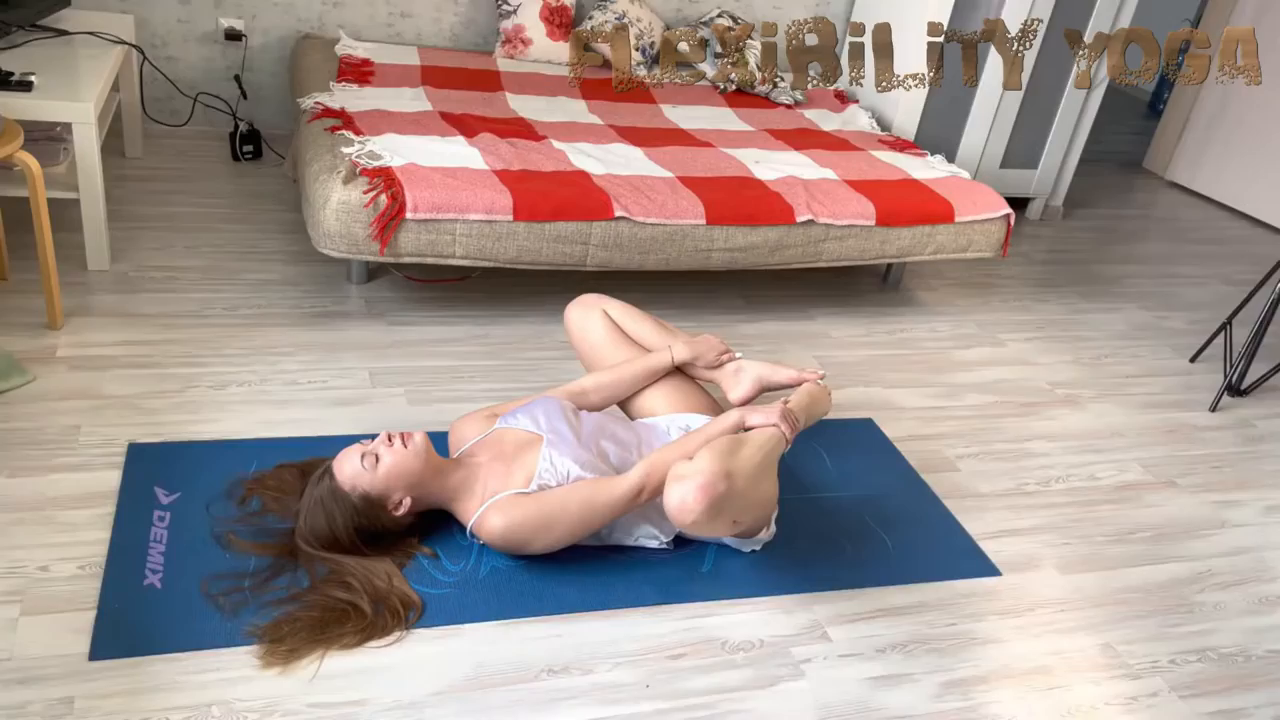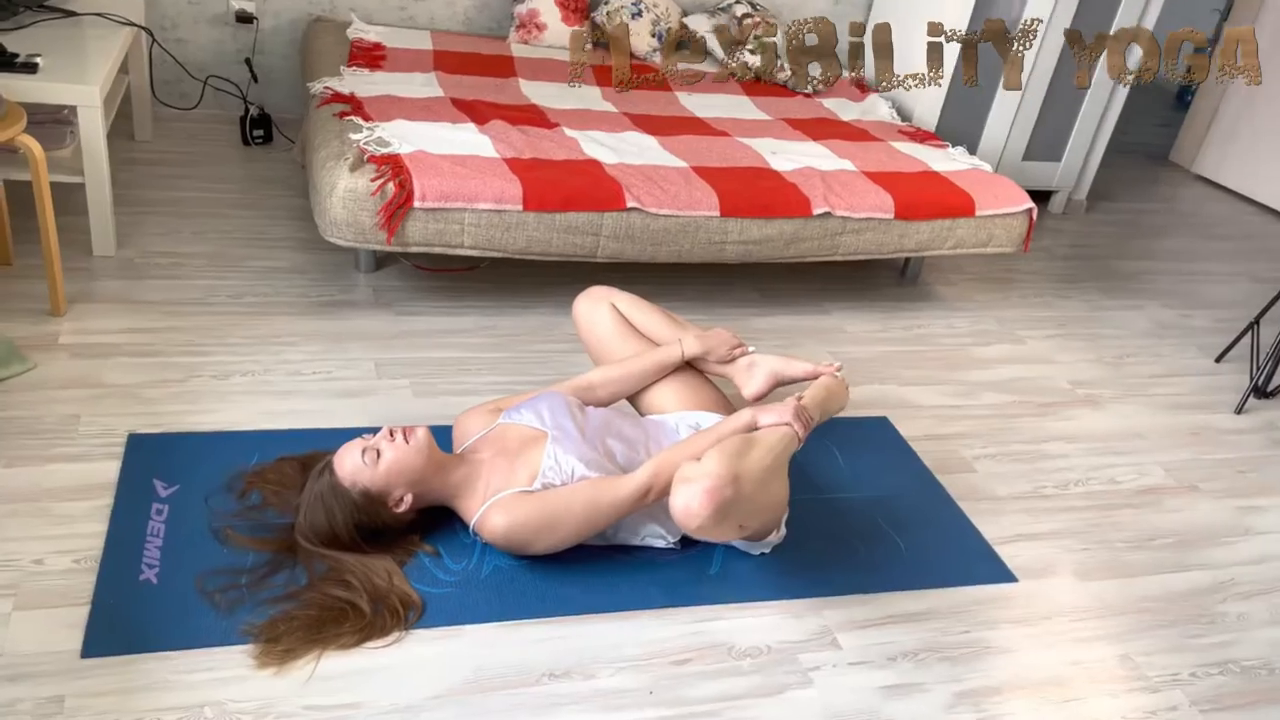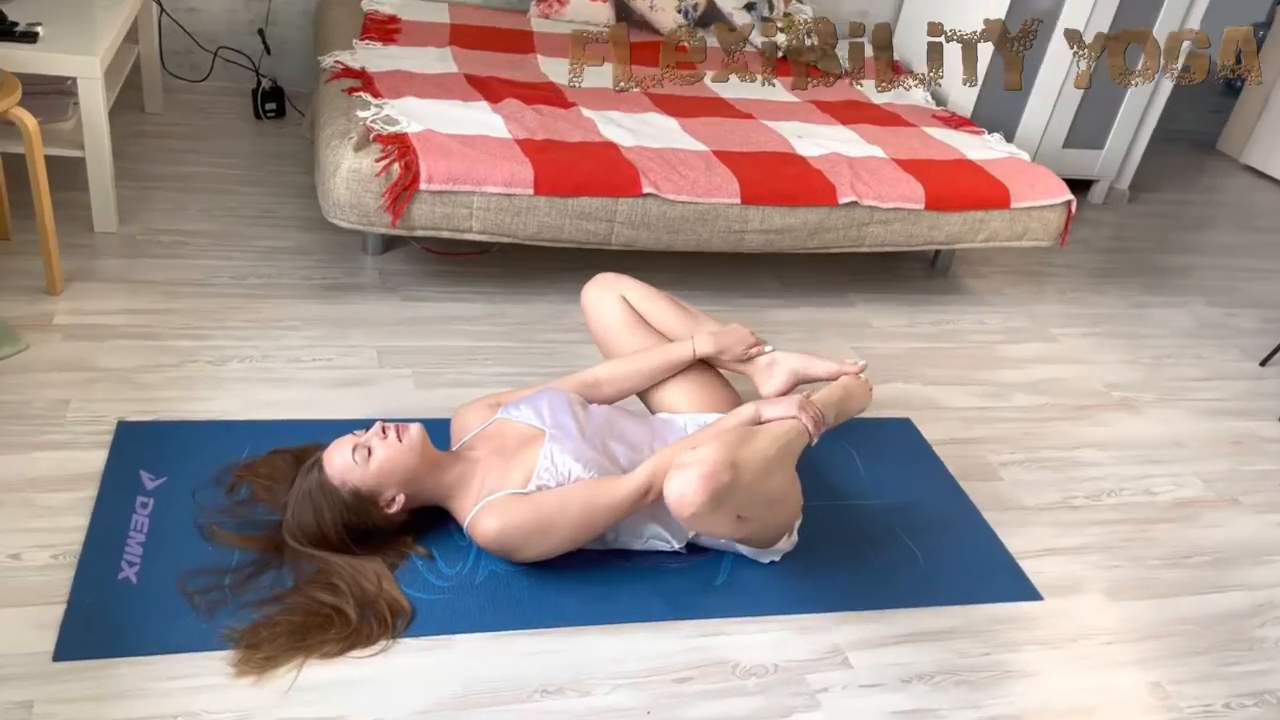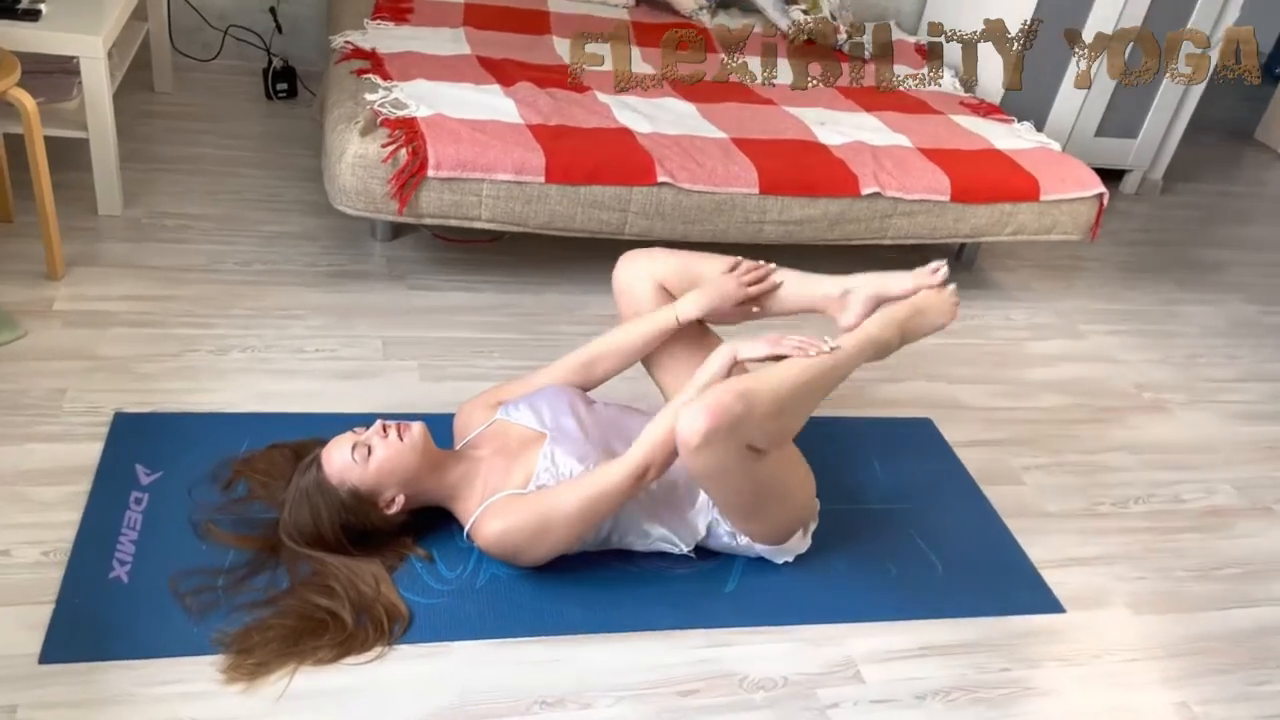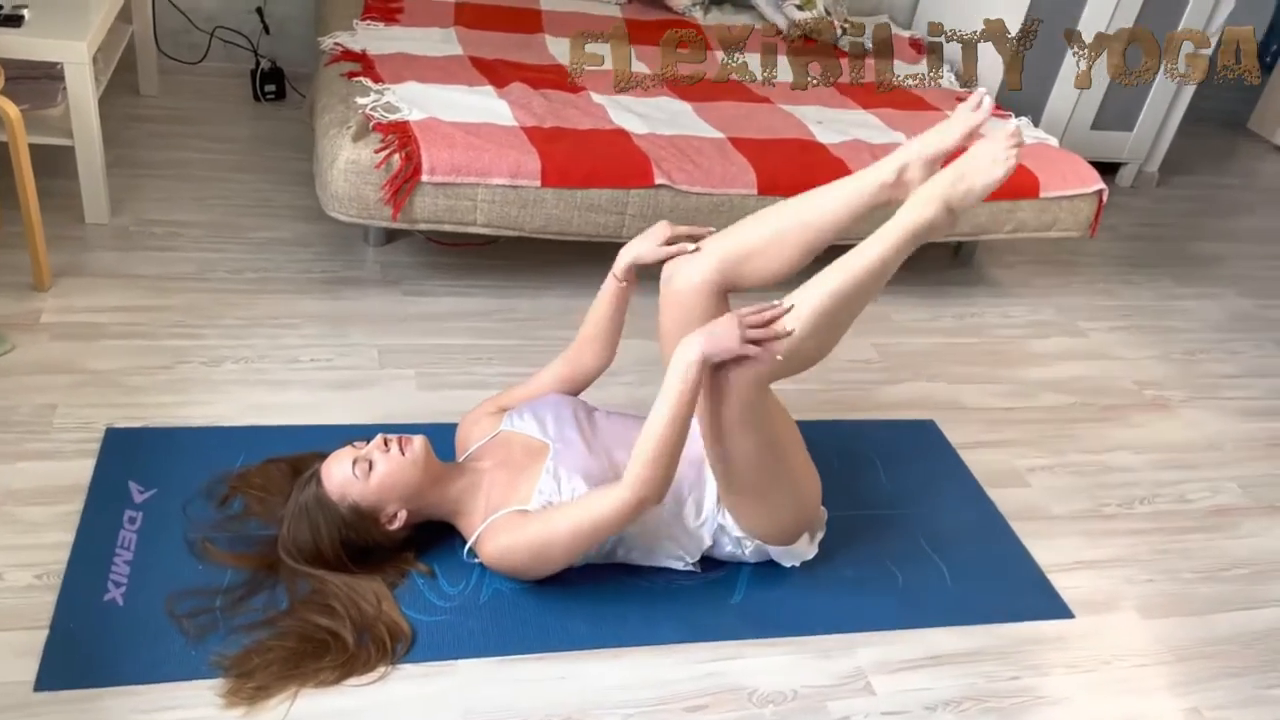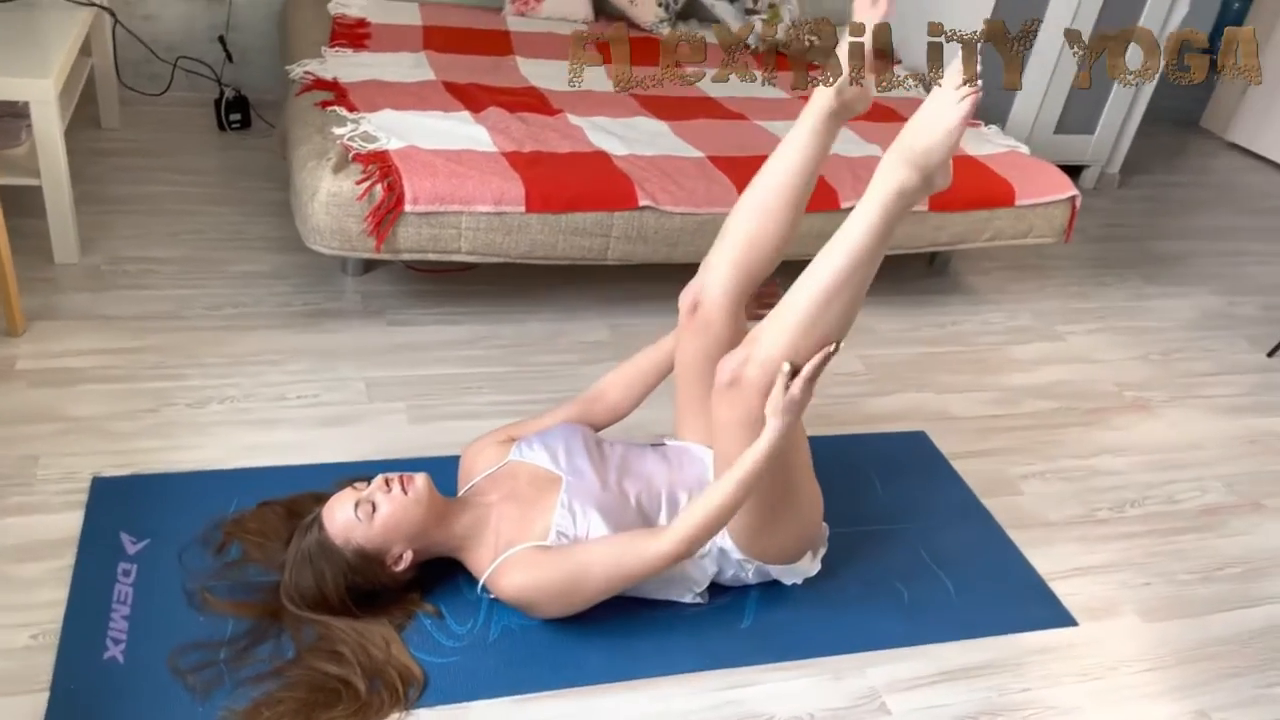
dt=0.3s
person 1, frame 1
left shoulder: (469, 431)
right shoulder: (499, 520)
left elbow: (577, 395)
right elbow: (636, 484)
left wrist: (676, 352)
right wrist: (731, 420)
left hip: (683, 434)
left knee: (588, 311)
right knee: (697, 491)
left ankle: (736, 376)
right ankle: (795, 412)
person 1, frame 2
left shoulder: (473, 426)
right shoulder: (502, 518)
left elbow: (584, 392)
right elbow: (643, 485)
left wrist: (686, 345)
right wrist: (742, 423)
left hip: (696, 432)
left knee: (596, 302)
right knee: (704, 495)
left ankle: (746, 371)
right ankle: (810, 403)
person 1, frame 3
left shoulder: (471, 421)
right shoulder: (496, 522)
left elbow: (591, 386)
right elbow: (643, 486)
left wrist: (702, 347)
right wrist: (747, 414)
left hip: (710, 435)
right hip: (749, 516)
left knee: (607, 290)
right knee: (697, 480)
left ankle: (772, 369)
right ankle: (827, 405)
person 1, frame 4
left shoulder: (477, 417)
right shoulder: (501, 525)
left elbow: (586, 366)
right elbow: (636, 468)
left wrist: (693, 305)
right wrist: (715, 366)
left hip: (735, 446)
right hip: (759, 513)
left knee: (639, 271)
right knee: (708, 418)
left ankle: (843, 297)
right ankle: (878, 333)
person 1, frame 5
left shoulder: (479, 429)
right shoulder: (503, 540)
left elbow: (578, 363)
right elbow: (638, 492)
left wrist: (625, 265)
right wrist: (691, 357)
left hip: (715, 448)
right hip: (756, 522)
left knee: (693, 267)
right knee: (729, 360)
left ankle: (906, 174)
right ankle: (927, 209)
person 1, frame 6
left shoulder: (484, 461)
right shoulder: (516, 575)
left elbow: (600, 402)
right elbow: (670, 544)
left wrist: (694, 334)
right wrist: (769, 441)
left hip: (702, 469)
right hip: (762, 541)
left knee: (710, 303)
right knee: (742, 370)
left ankle: (836, 97)
right ankle: (900, 173)
